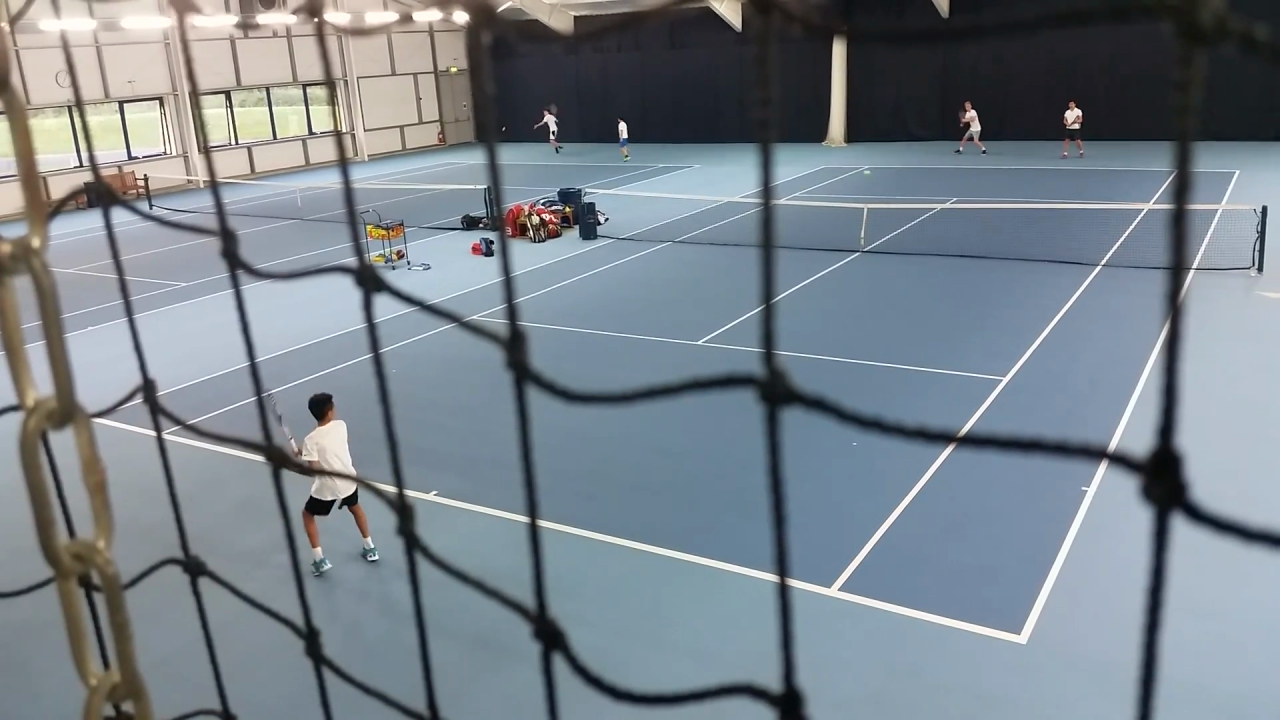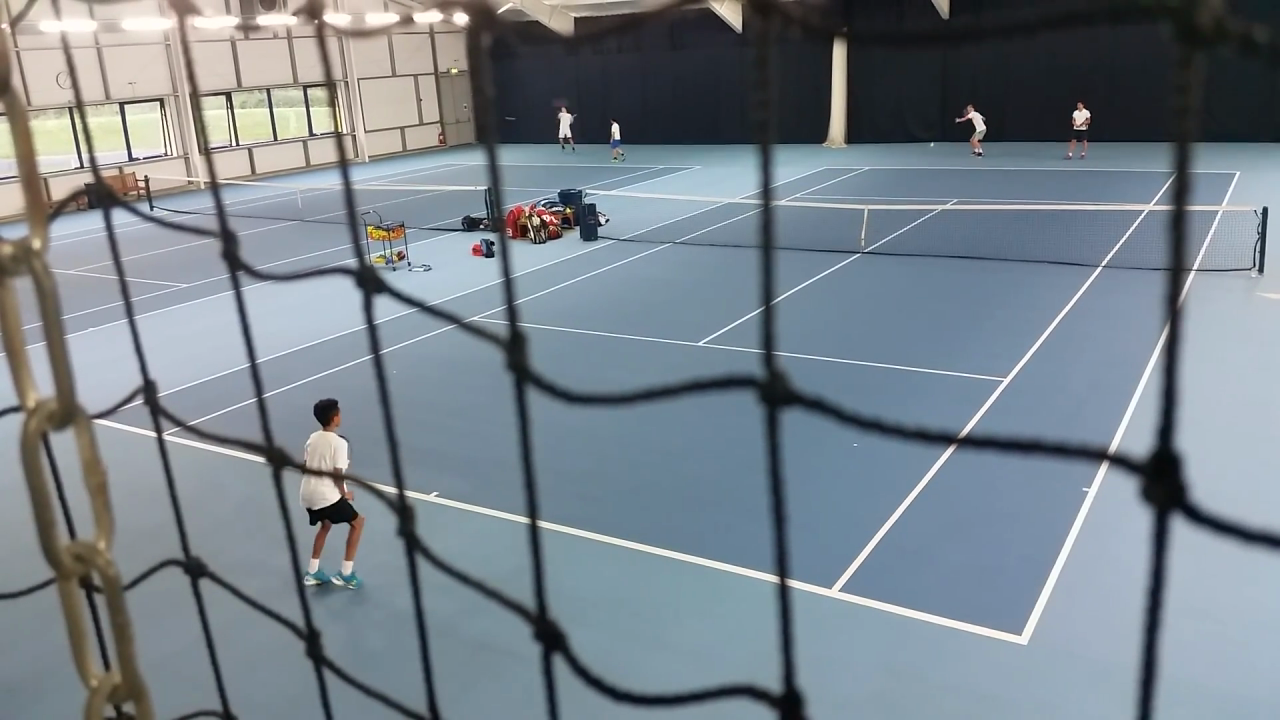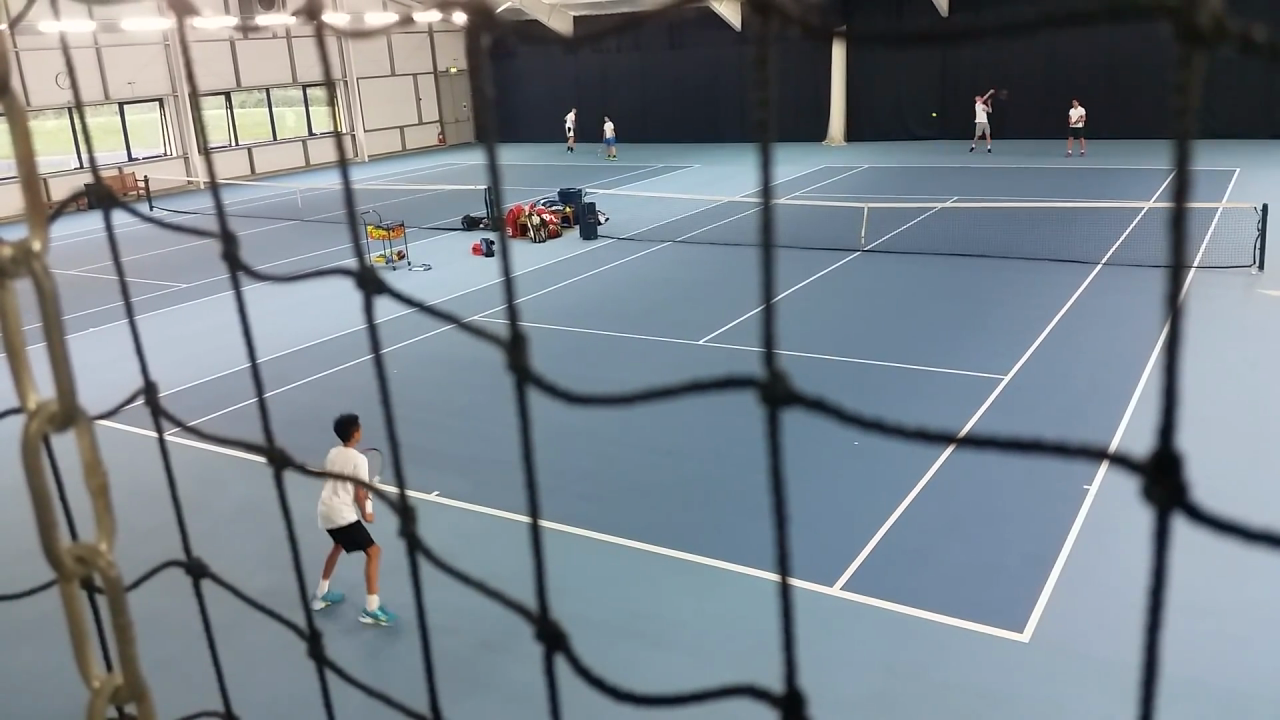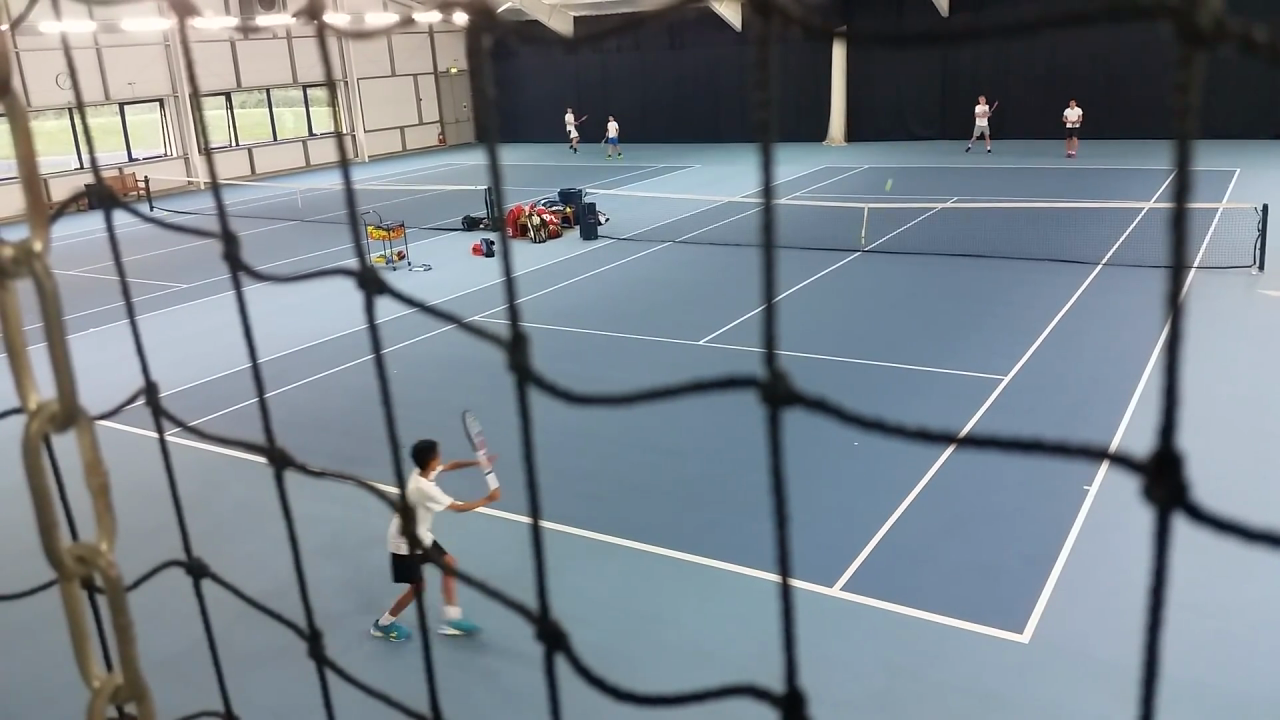
dt=0.5s
person 1, frame 1
left shoulder: (311, 439)
right shoulder: (340, 425)
left elbow: (313, 469)
right wrist: (304, 453)
left hip: (326, 487)
right hip: (348, 481)
left knee: (307, 515)
right knee: (355, 507)
left ankle: (319, 559)
right ankle: (370, 548)
person 1, frame 2
left shoulder: (312, 438)
right shoulder: (339, 443)
left elbow: (307, 467)
right elbow: (337, 475)
right wrist: (344, 493)
left hip: (308, 494)
right hip: (326, 495)
left knee: (325, 525)
right knee: (358, 522)
left ankle: (312, 572)
right ankle: (345, 573)
person 1, frame 3
left shoulder: (332, 454)
right shoulder: (359, 460)
right elbow: (359, 495)
left wrist: (362, 493)
right wrist: (365, 514)
left hip: (325, 511)
right hip: (343, 515)
left knee: (339, 546)
right knee: (374, 552)
left ankle: (322, 594)
right ankle: (372, 609)
person 1, frame 4
left shoulder: (421, 474)
right shoulder: (425, 489)
left elbow: (450, 465)
right elbow: (459, 507)
left wrist: (477, 462)
right wrist: (488, 499)
left hip: (420, 537)
right hip: (405, 543)
left knee: (450, 564)
right knee: (417, 587)
left ankle: (452, 619)
right ankle: (384, 624)
